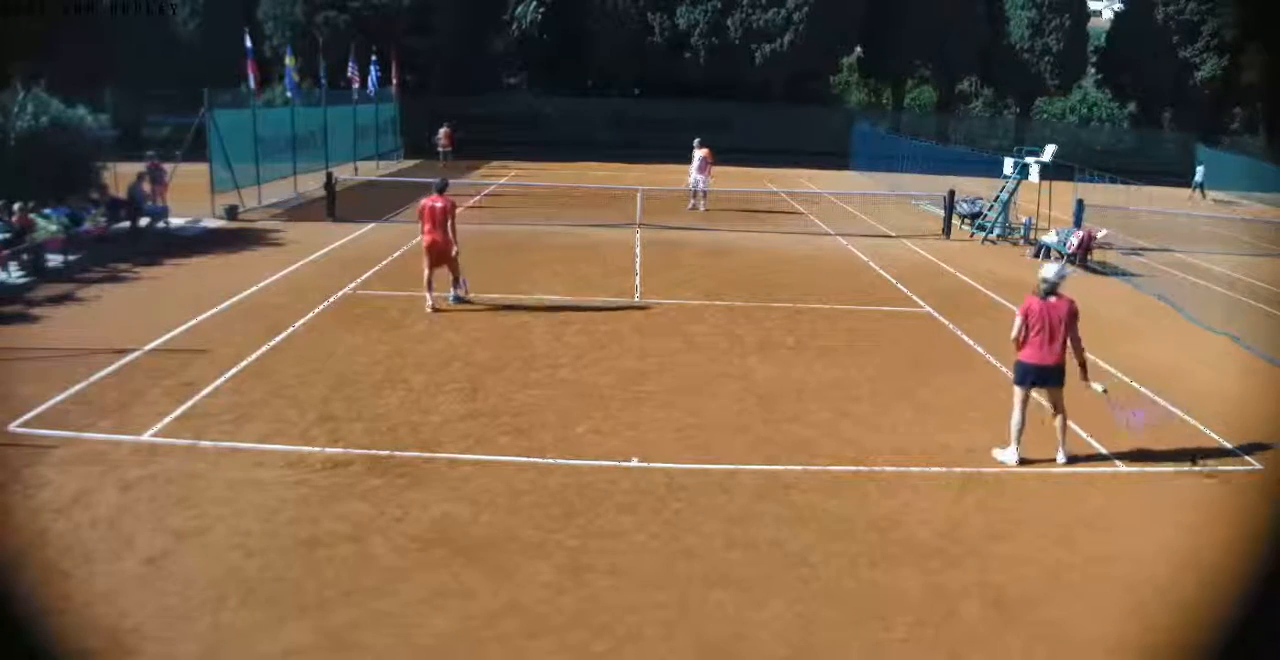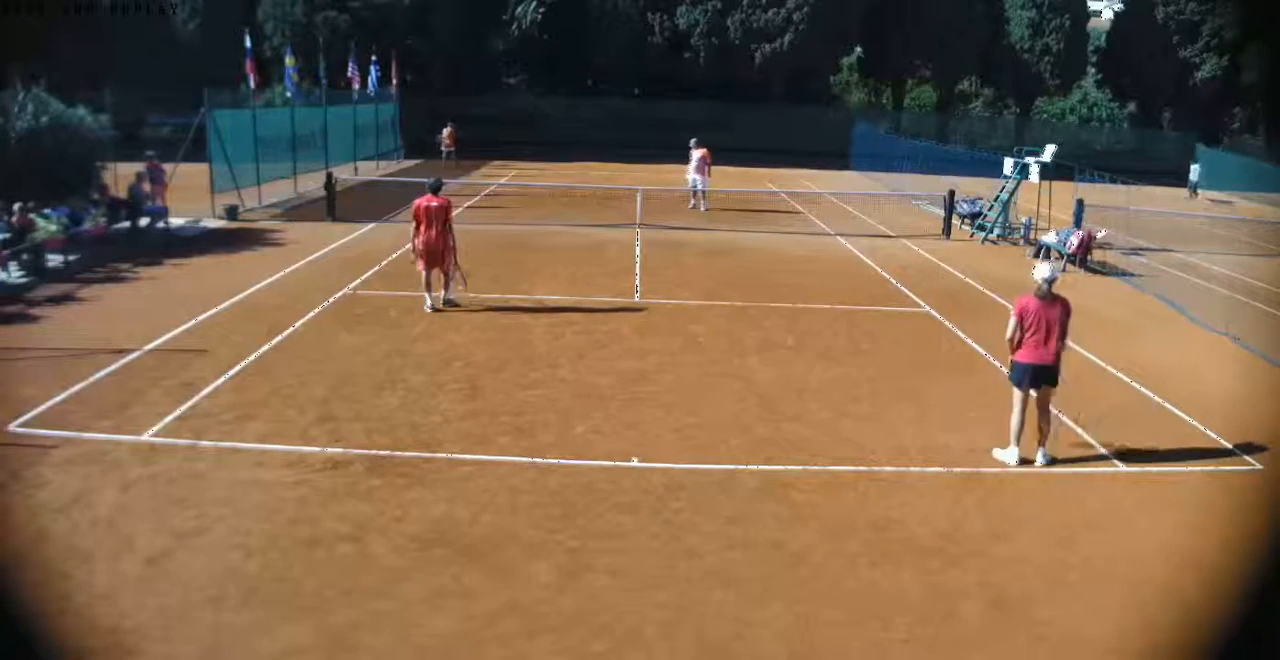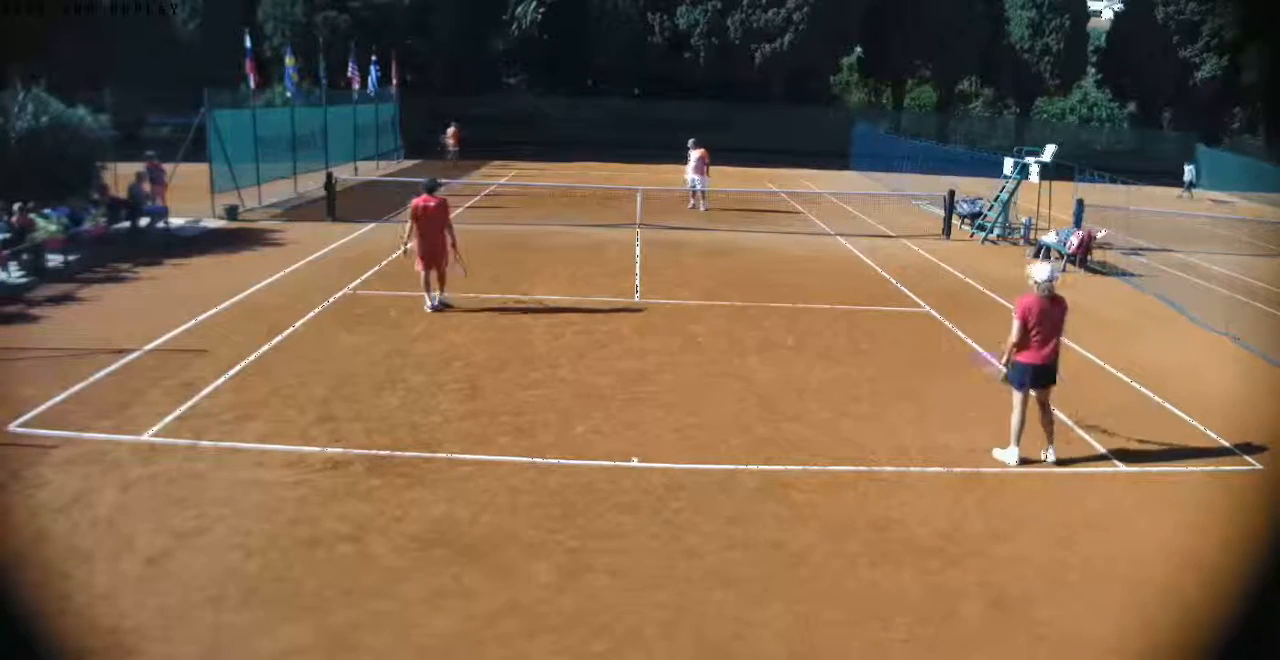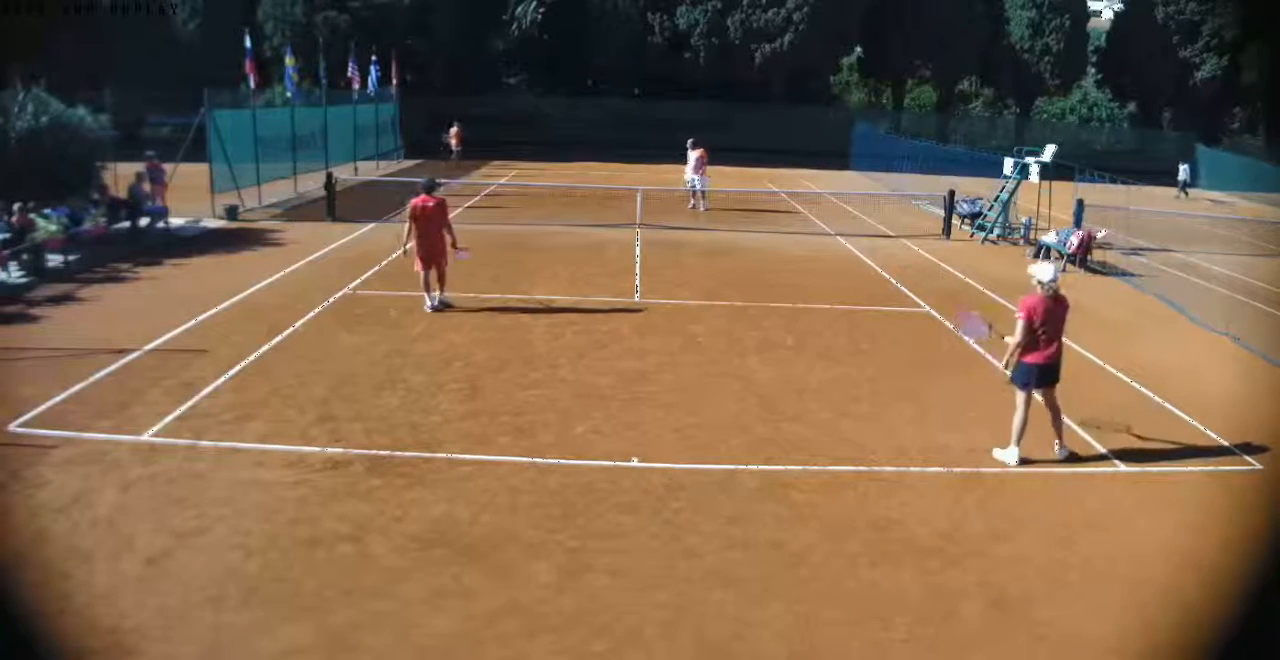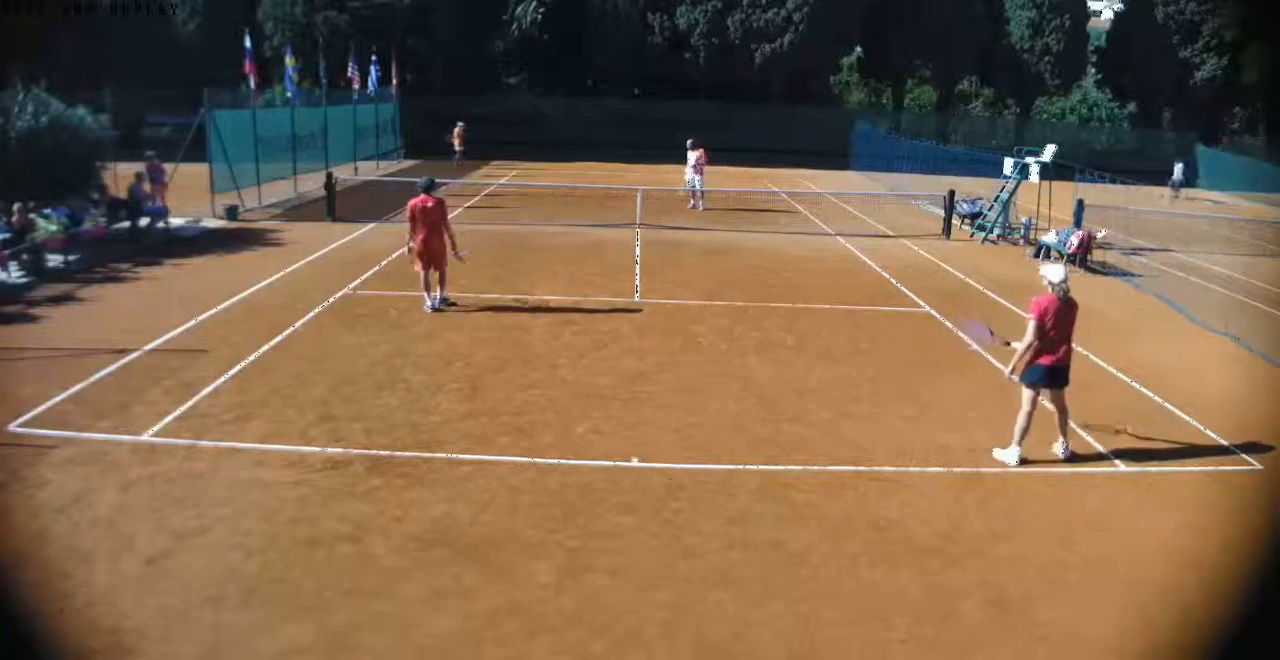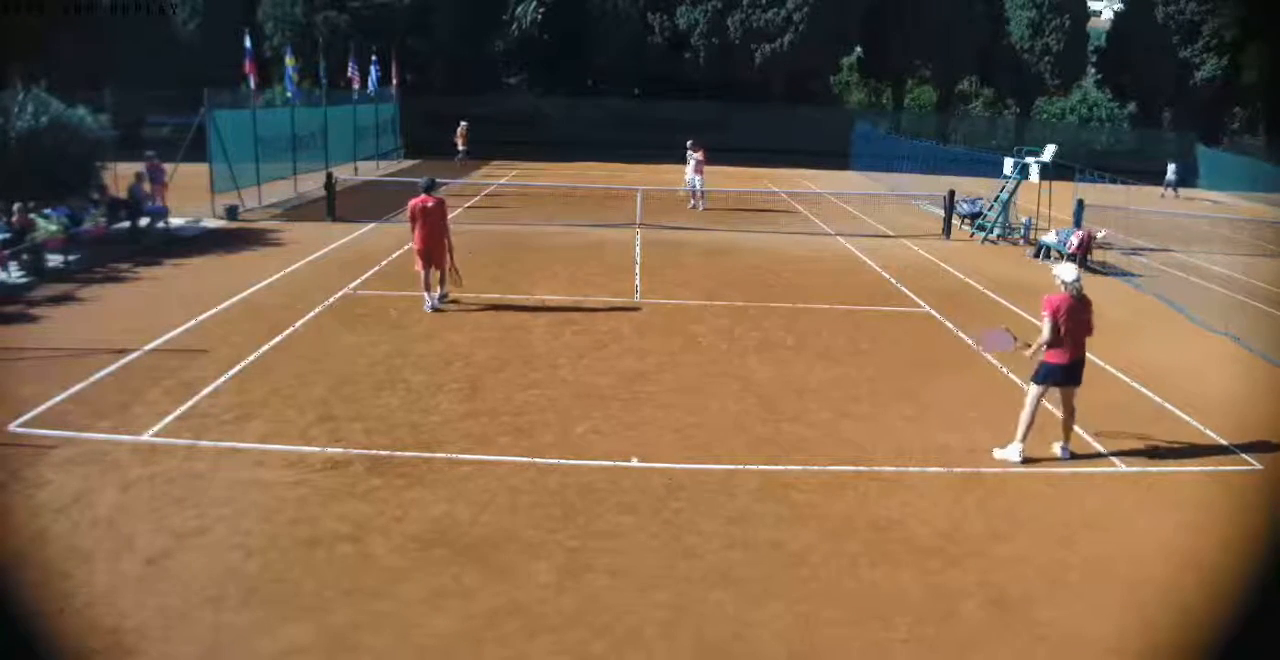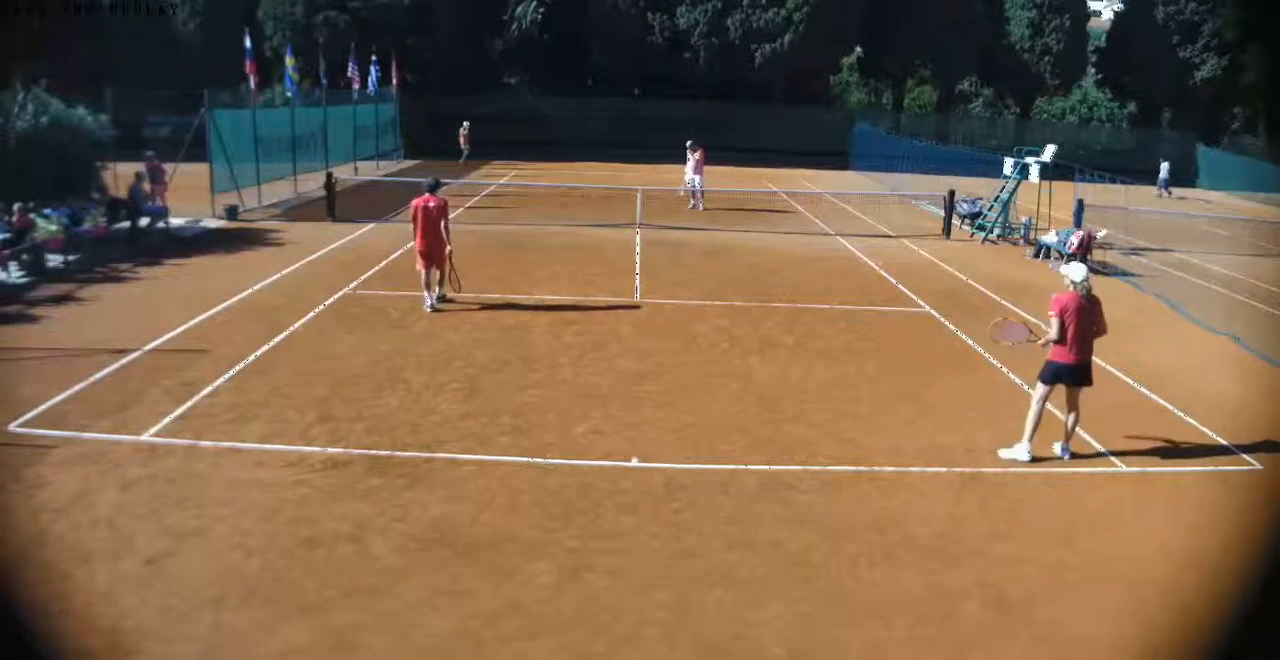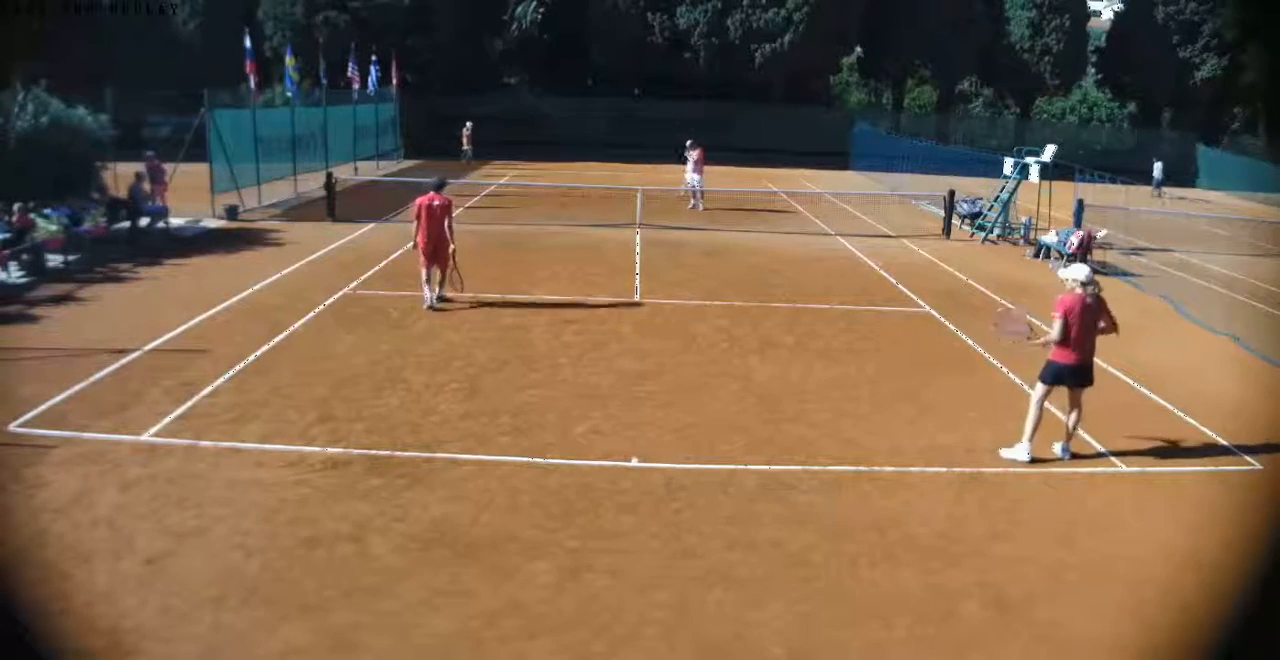
dt=0.2s
person 1, frame 1
left shoulder: (1029, 302)
right shoulder: (1069, 306)
left elbow: (1014, 336)
right elbow: (1075, 340)
left wrist: (1020, 351)
right wrist: (1082, 366)
left hip: (1028, 362)
right hip: (1055, 364)
left knee: (1019, 407)
right knee: (1058, 407)
left ankle: (1013, 452)
right ankle: (1061, 451)
person 1, frame 2
left shoulder: (1023, 302)
right shoulder: (1064, 305)
left elbow: (1010, 336)
right elbow: (1063, 339)
left wrist: (1013, 353)
left hip: (1025, 361)
right hip: (1050, 363)
left knee: (1019, 407)
right knee: (1044, 408)
left ankle: (1013, 451)
right ankle: (1041, 452)
person 1, frame 3
left shoulder: (1025, 302)
right shoulder: (1061, 303)
left elbow: (1015, 338)
right elbow: (1056, 333)
left wrist: (1006, 356)
left hip: (1026, 362)
right hip: (1049, 362)
left knee: (1019, 407)
right knee: (1044, 405)
left ankle: (1013, 452)
right ankle: (1050, 450)
person 1, frame 4
left shoulder: (1028, 302)
right shoulder: (1062, 302)
left elbow: (1019, 339)
left wrist: (1006, 359)
left hip: (1030, 361)
right hip: (1052, 362)
left knee: (1022, 408)
right knee: (1052, 404)
left ankle: (1013, 452)
right ankle: (1061, 446)
person 1, frame 5
left shoulder: (1040, 303)
right shoulder: (1071, 304)
left elbow: (1030, 339)
left wrist: (1013, 363)
left hip: (1041, 363)
right hip: (1062, 363)
left knee: (1027, 408)
right knee: (1060, 405)
left ankle: (1013, 451)
right ankle: (1063, 446)
person 1, frame 6
left shoulder: (1052, 301)
right shoulder: (1085, 302)
left elbow: (1047, 336)
right elbow: (1088, 331)
left wrist: (1032, 349)
left hip: (1054, 361)
right hip: (1076, 361)
left knee: (1031, 403)
right knee: (1068, 404)
left ankle: (1016, 448)
right ankle: (1063, 446)
person 1, frame 7
left shoulder: (1060, 300)
right shoulder: (1093, 301)
left elbow: (1054, 335)
right elbow: (1101, 330)
left wrist: (1043, 341)
left hip: (1060, 361)
right hip: (1082, 362)
left knee: (1037, 402)
right knee: (1073, 405)
left ankle: (1024, 448)
right ankle: (1064, 446)
person 1, frame 8
left shoulder: (1065, 301)
right shoulder: (1098, 302)
left elbow: (1056, 336)
right elbow: (1112, 327)
left wrist: (1041, 340)
left hip: (1061, 361)
right hip: (1083, 363)
left knee: (1036, 401)
right knee: (1075, 405)
left ankle: (1024, 447)
right ankle: (1064, 447)
